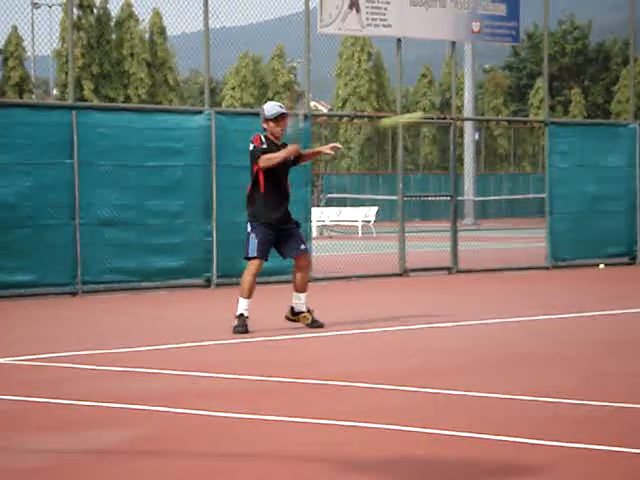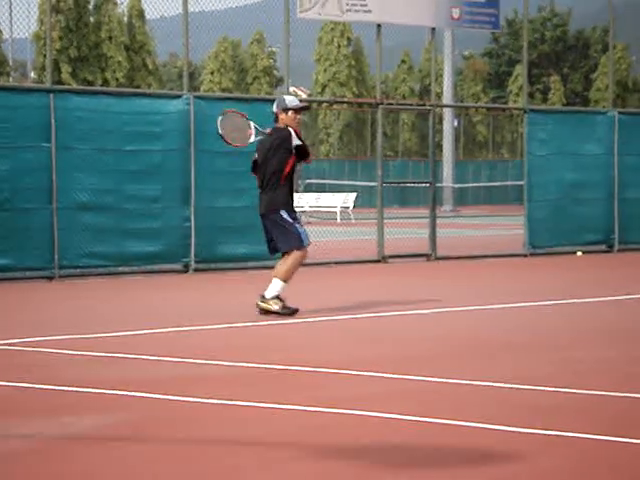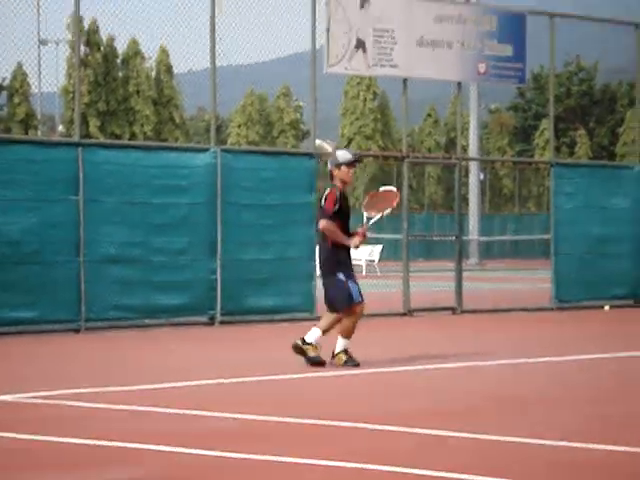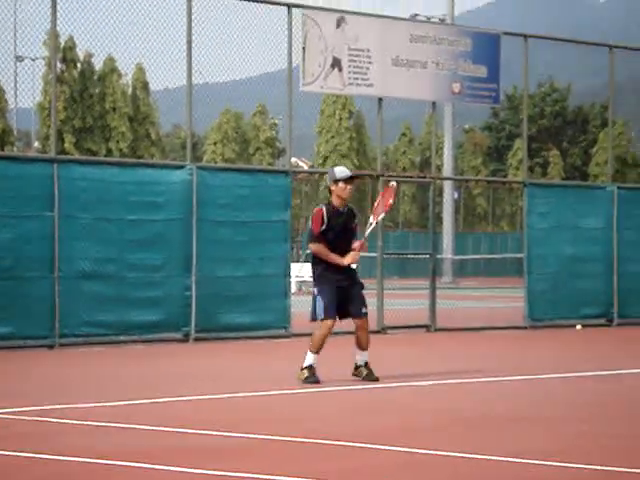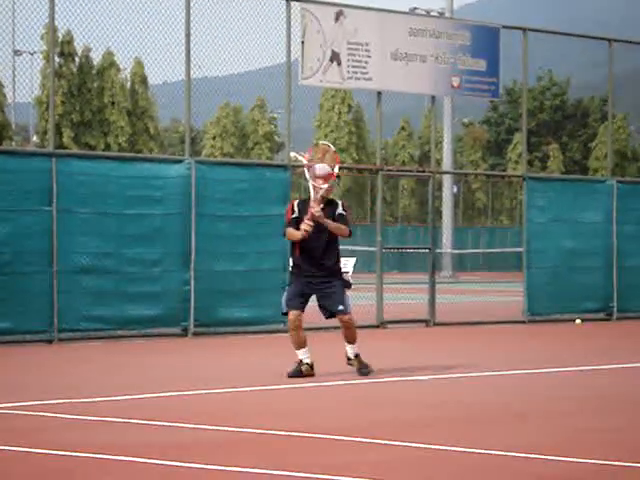
dt=0.5s
person 1, frame 1
left shoulder: (280, 143)
right shoulder: (258, 141)
left elbow: (298, 157)
right elbow: (263, 162)
left wrist: (319, 150)
right wrist: (287, 151)
left hip: (283, 216)
right hip: (261, 217)
left knee: (303, 259)
right knee: (255, 263)
left ankle: (299, 310)
right ankle: (241, 315)
person 1, frame 2
left shoulder: (262, 142)
right shoulder: (289, 134)
left elbow: (256, 173)
right elbow: (305, 157)
left hip: (266, 205)
right hip: (279, 205)
left knee: (291, 253)
right knee: (300, 250)
left ankle: (272, 299)
right ankle: (269, 295)
person 1, frame 3
left shoulder: (340, 195)
right shoulder: (332, 193)
right elbow: (324, 225)
left wrist: (353, 234)
right wrist: (348, 240)
left hip: (337, 261)
right hip: (335, 262)
left knee: (341, 310)
right knee: (356, 306)
left ankle: (307, 342)
right ankle: (341, 351)
person 1, frame 4
left shoulder: (351, 213)
right shoulder: (322, 212)
right elbow: (314, 245)
left wrist: (356, 247)
right wrist: (342, 259)
left hip: (347, 276)
right hip: (325, 277)
left knee: (362, 321)
right knee: (327, 322)
left ankle: (361, 366)
right ankle: (308, 367)
person 1, frame 5
left shoulder: (337, 206)
right shoulder: (295, 206)
left elbow: (345, 232)
right elbow: (289, 233)
left wrist: (322, 219)
right wrist: (300, 232)
left hip: (330, 274)
right hip: (301, 274)
left knee: (346, 318)
right knee: (293, 318)
left ankle: (354, 357)
right ankle: (305, 362)
